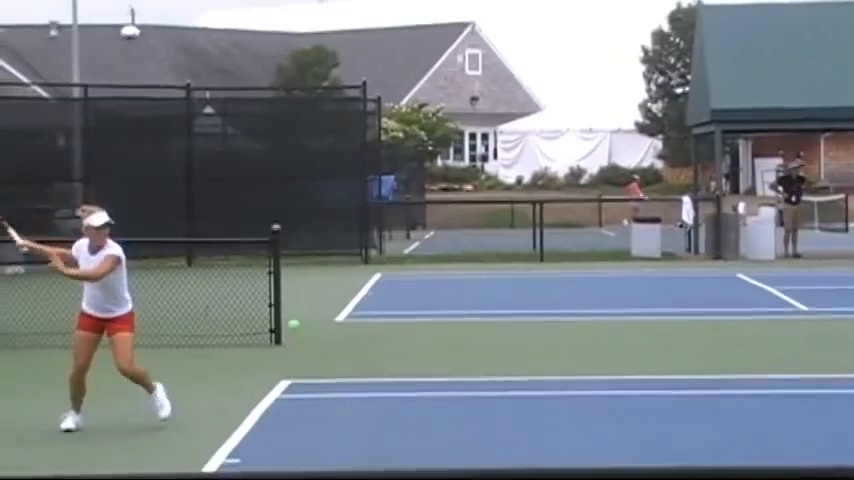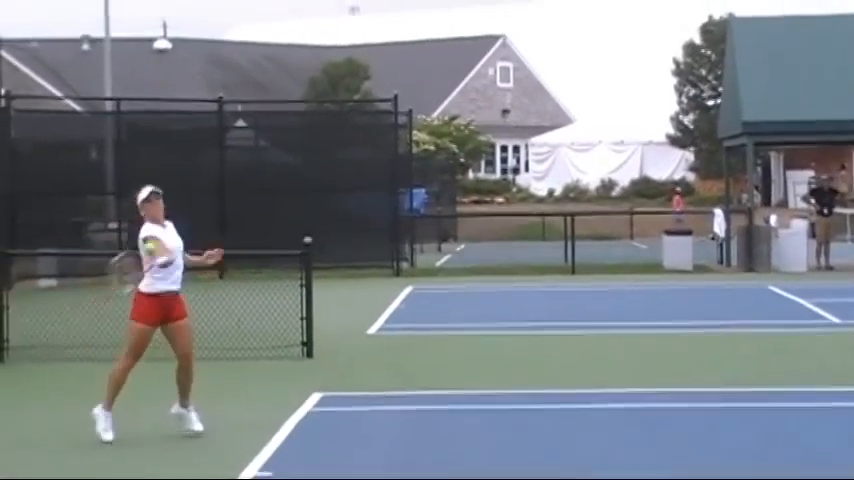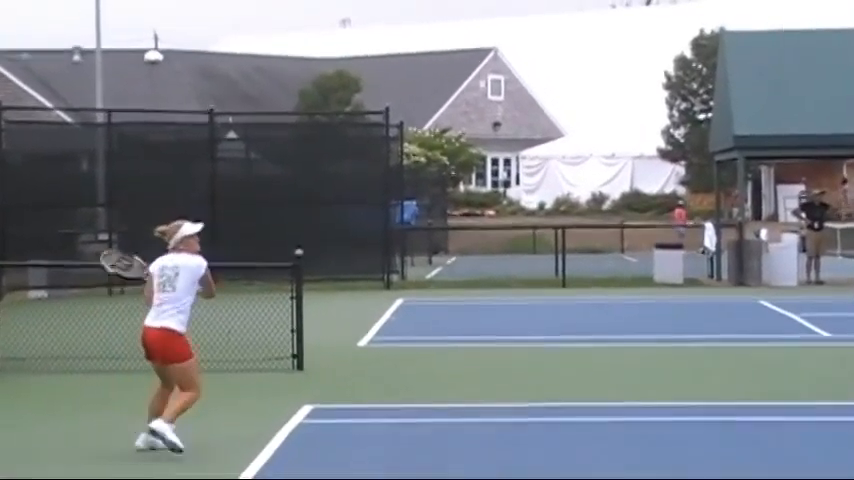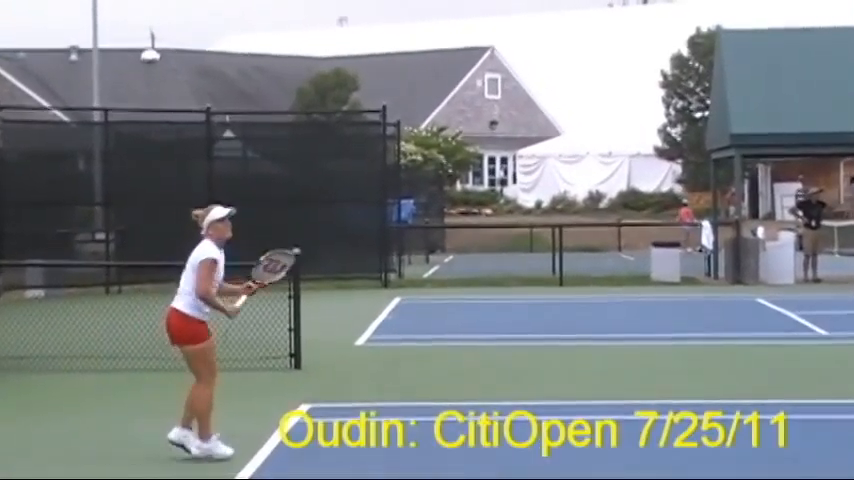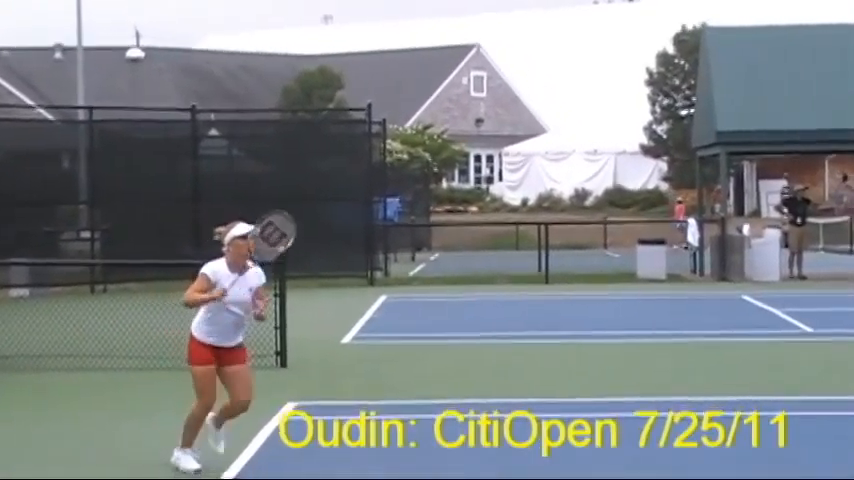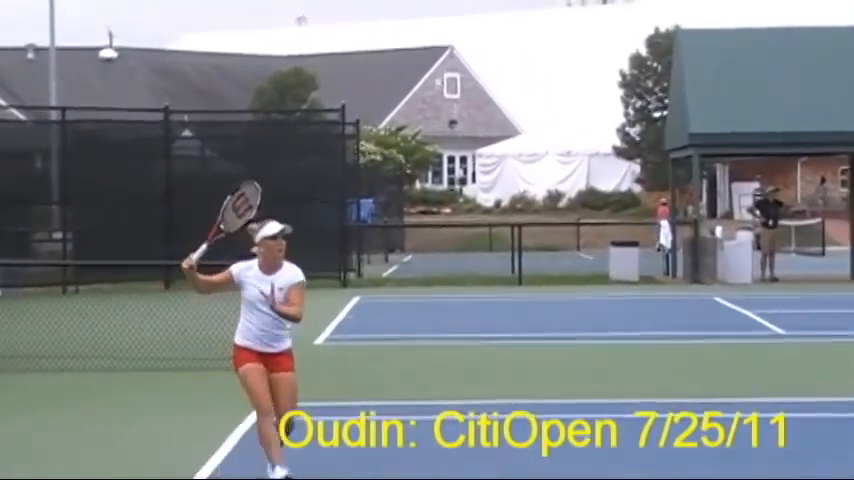
dt=0.4s
person 1, frame 1
left shoulder: (113, 252)
right shoulder: (80, 246)
left elbow: (96, 274)
right elbow: (65, 256)
left wrist: (64, 269)
right wrist: (34, 247)
left hip: (120, 316)
right hip: (89, 315)
left knee: (126, 367)
right knee: (79, 367)
left ankle: (155, 389)
right ankle: (74, 412)
person 1, frame 2
left shoulder: (169, 226)
right shoulder: (148, 231)
right elbow: (158, 259)
left wrist: (202, 260)
right wrist: (159, 259)
left hip: (172, 299)
right hip: (149, 299)
left knee: (187, 358)
right knee: (129, 359)
left ankle: (185, 408)
right ankle: (104, 411)
person 1, frame 3
left shoulder: (158, 264)
right shoulder: (197, 263)
left elbow: (149, 298)
right elbow: (210, 292)
left hip: (150, 332)
right hip: (169, 335)
left knee: (168, 385)
right knee: (192, 390)
left ankle: (149, 436)
right ankle: (163, 423)
person 1, frame 4
left shoulder: (211, 251)
right shoulder: (209, 253)
left elbow: (215, 288)
right elbow: (203, 291)
left wrist: (243, 288)
right wrist: (225, 309)
left hip: (192, 320)
right hip: (185, 319)
left knee: (203, 380)
right knee: (207, 380)
left ankle: (184, 432)
right ankle: (206, 441)
person 1, frame 5
left shoulder: (257, 274)
right shoulder: (213, 270)
left elbow: (260, 311)
right elbow: (188, 300)
left wrist: (261, 311)
right wrist: (210, 296)
left hip: (234, 346)
right hip: (203, 343)
left knee: (242, 400)
right knee: (206, 402)
left ankle: (216, 421)
right ankle: (184, 450)
person 1, frame 6
left shoulder: (294, 274)
right shoulder: (244, 270)
left elbow: (297, 314)
right elbow: (205, 286)
left wrist: (277, 307)
right wrist: (190, 273)
left hip: (280, 351)
right hip: (247, 350)
left knee: (286, 415)
right knee: (264, 407)
